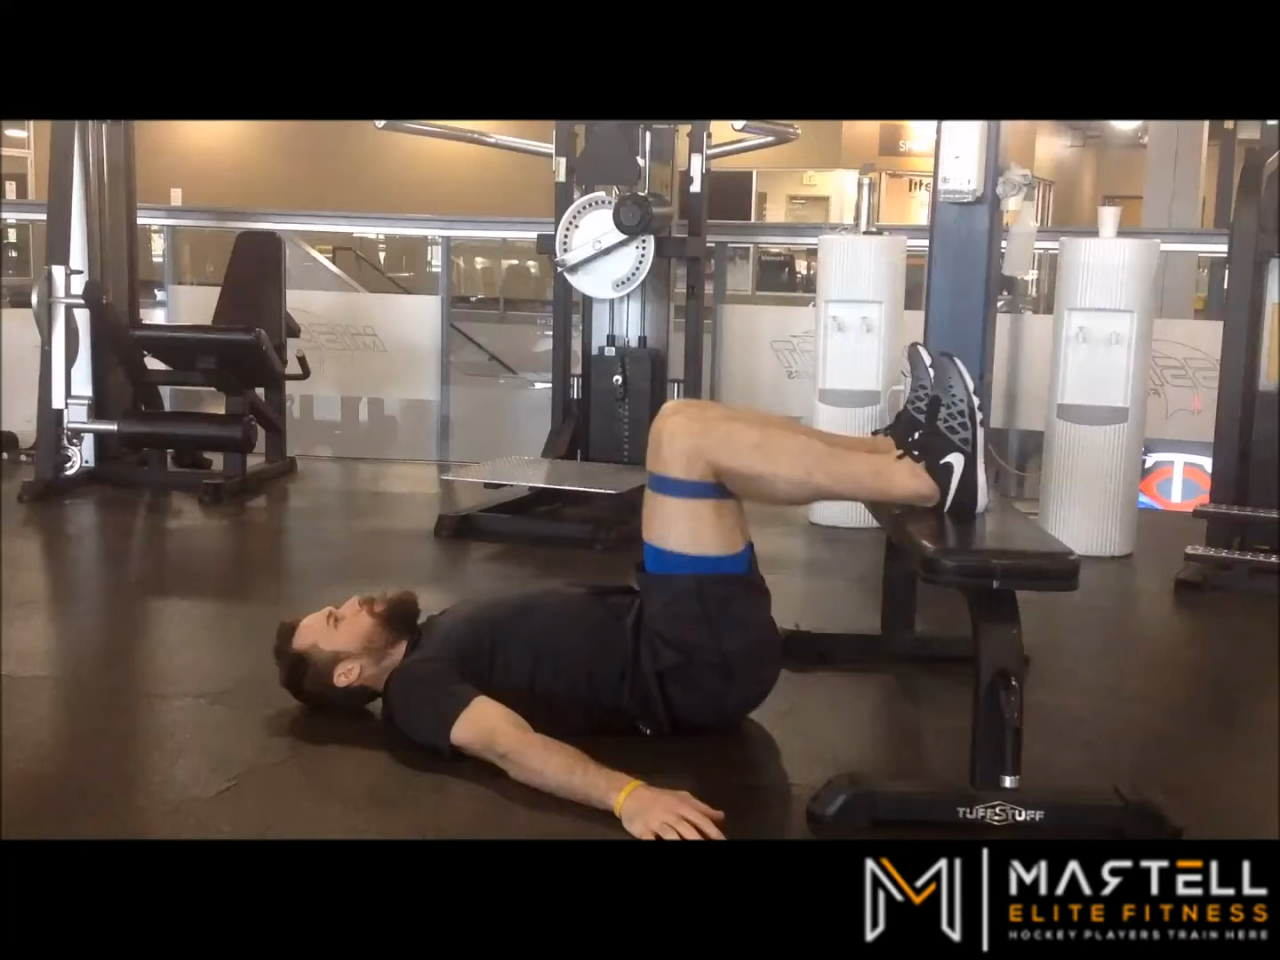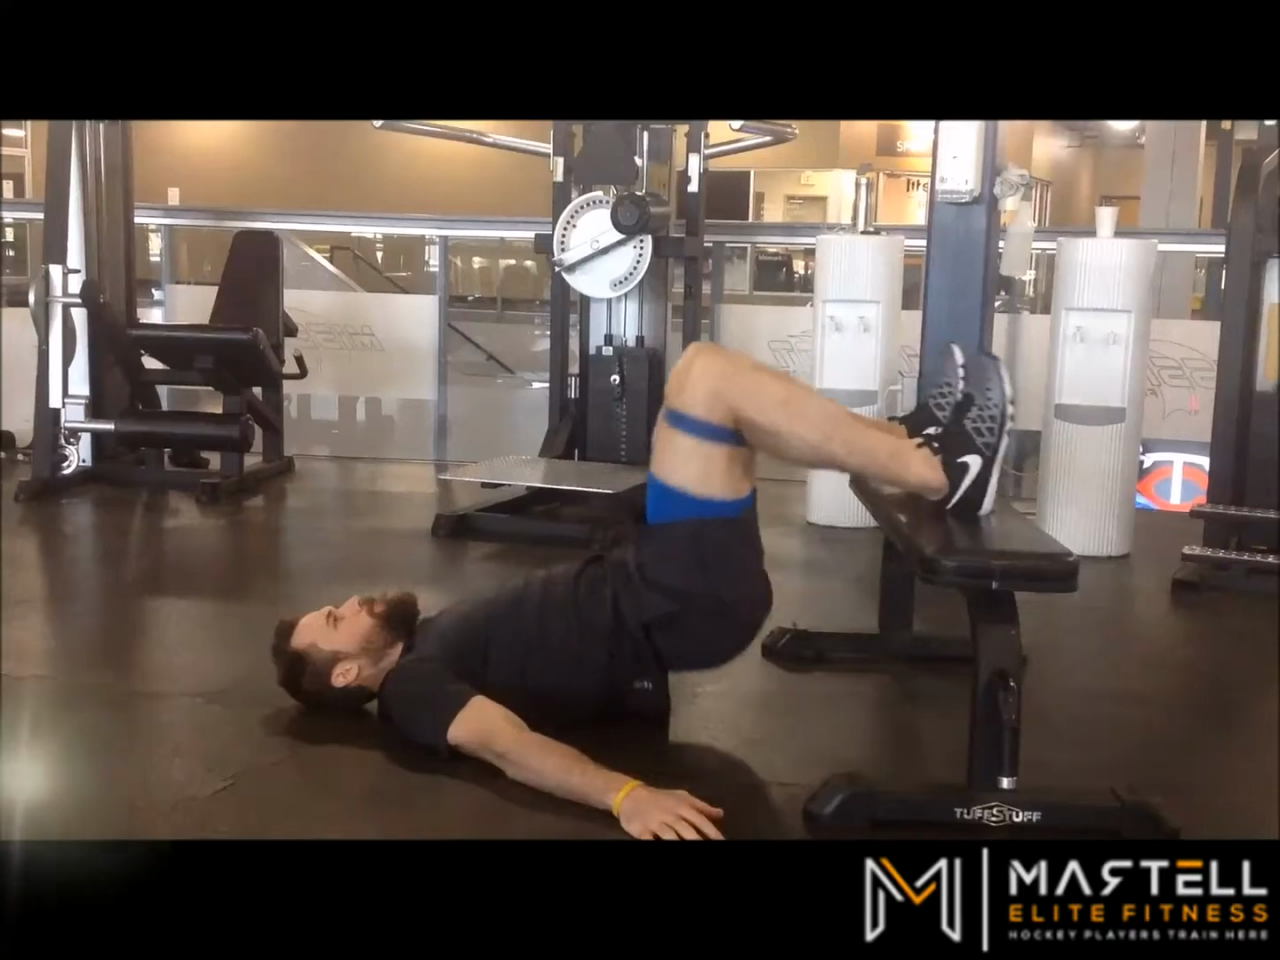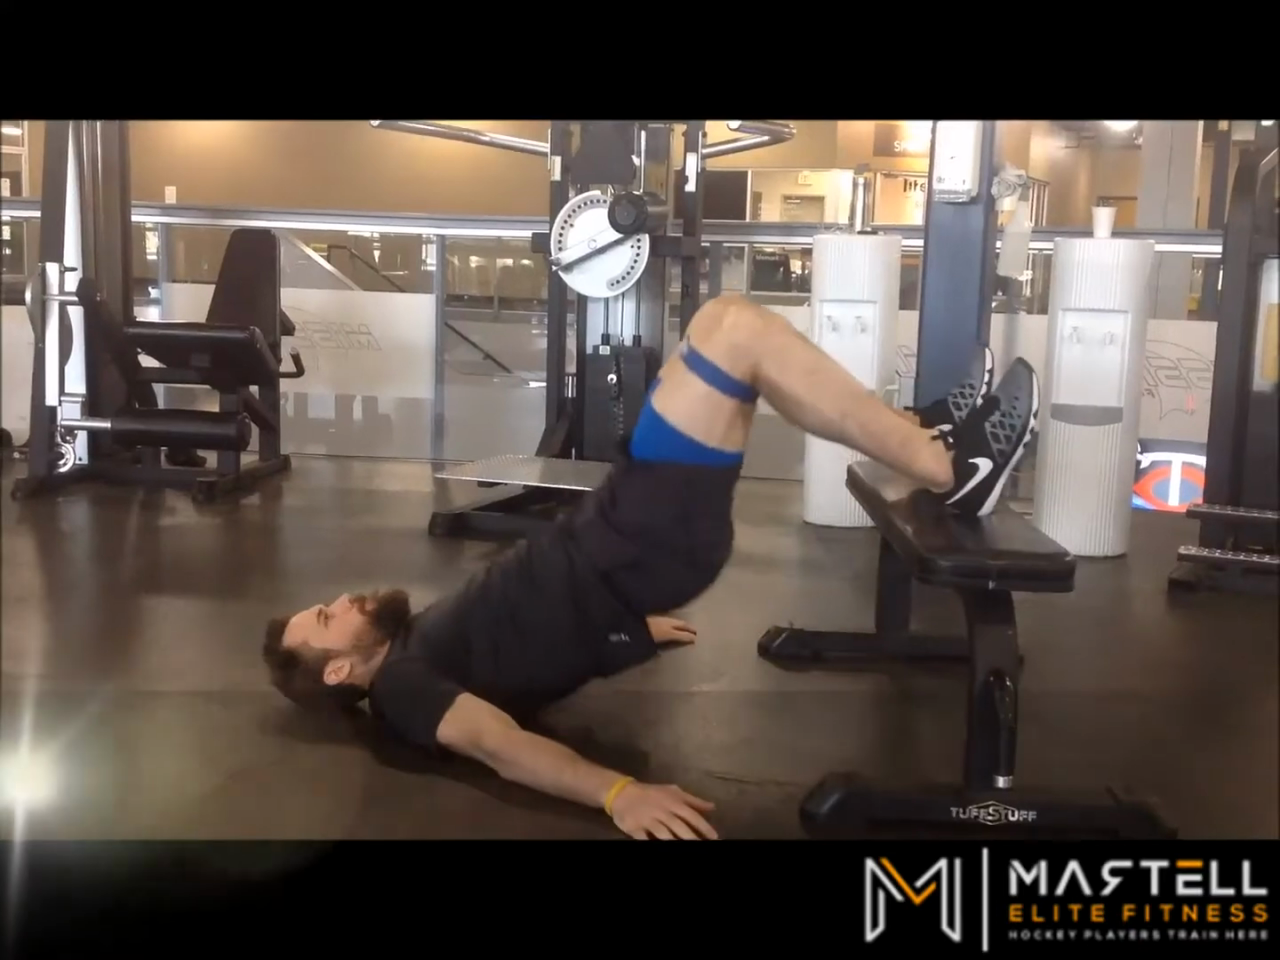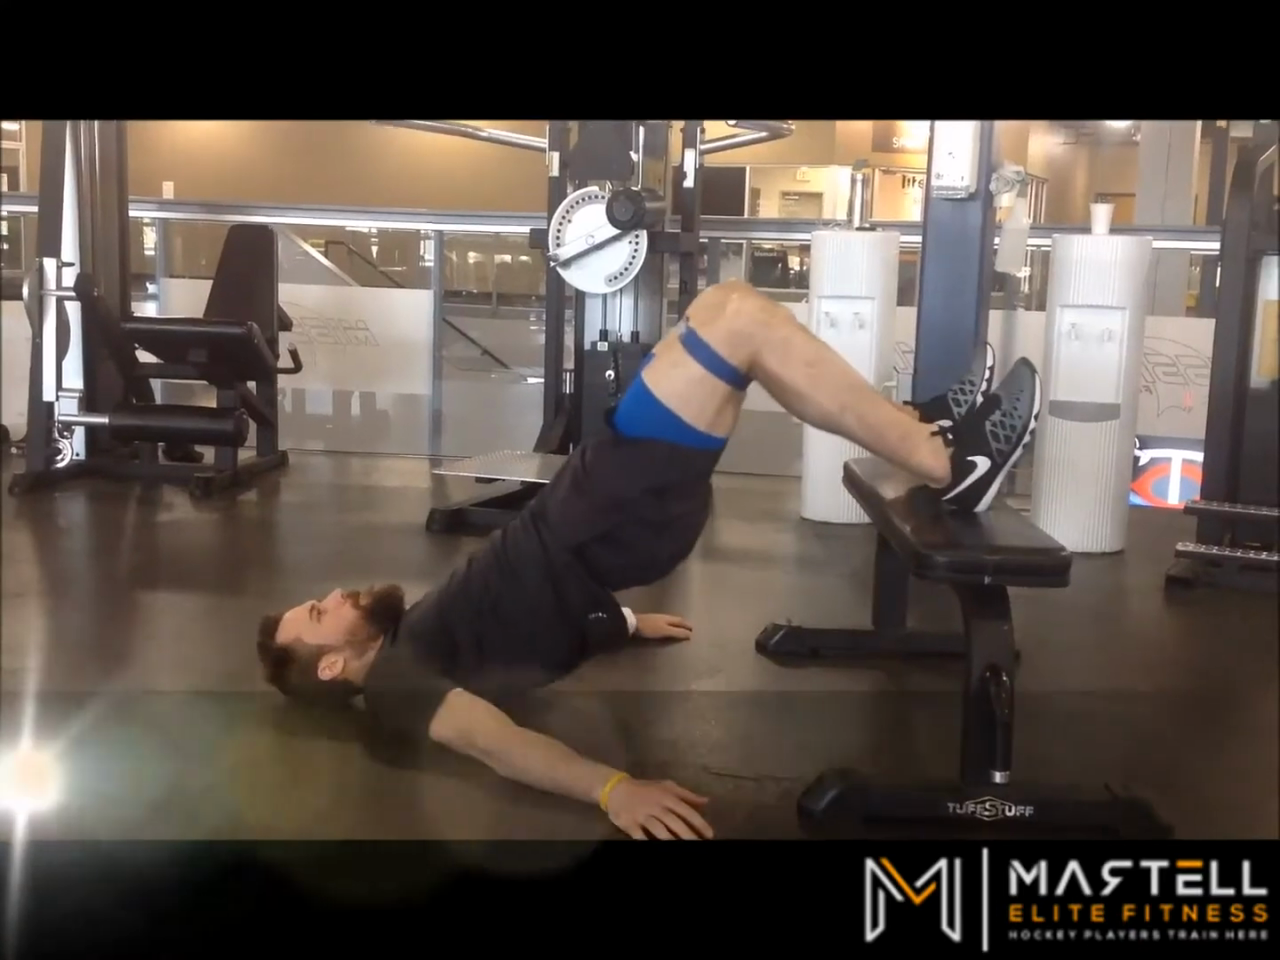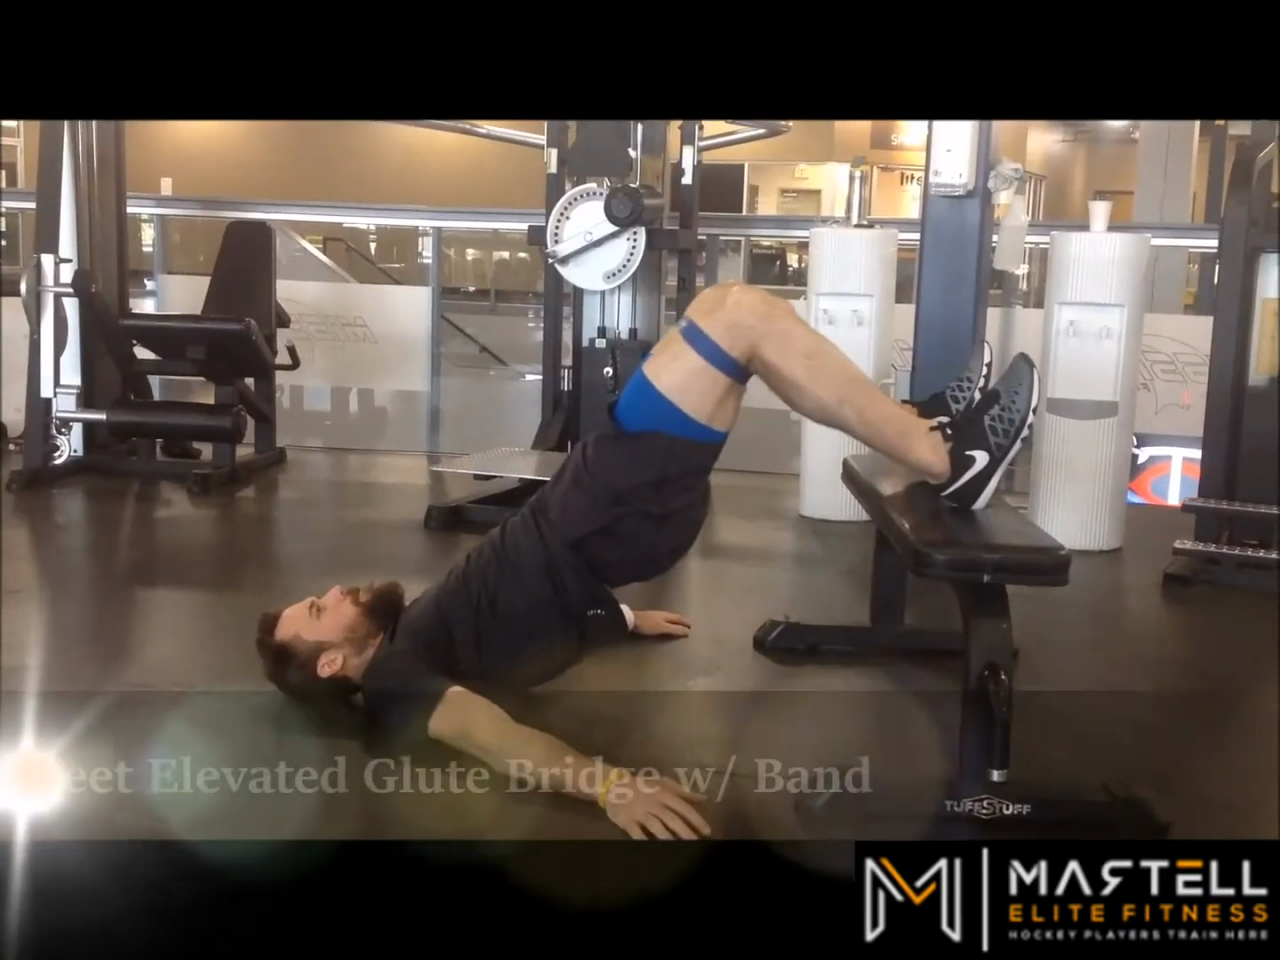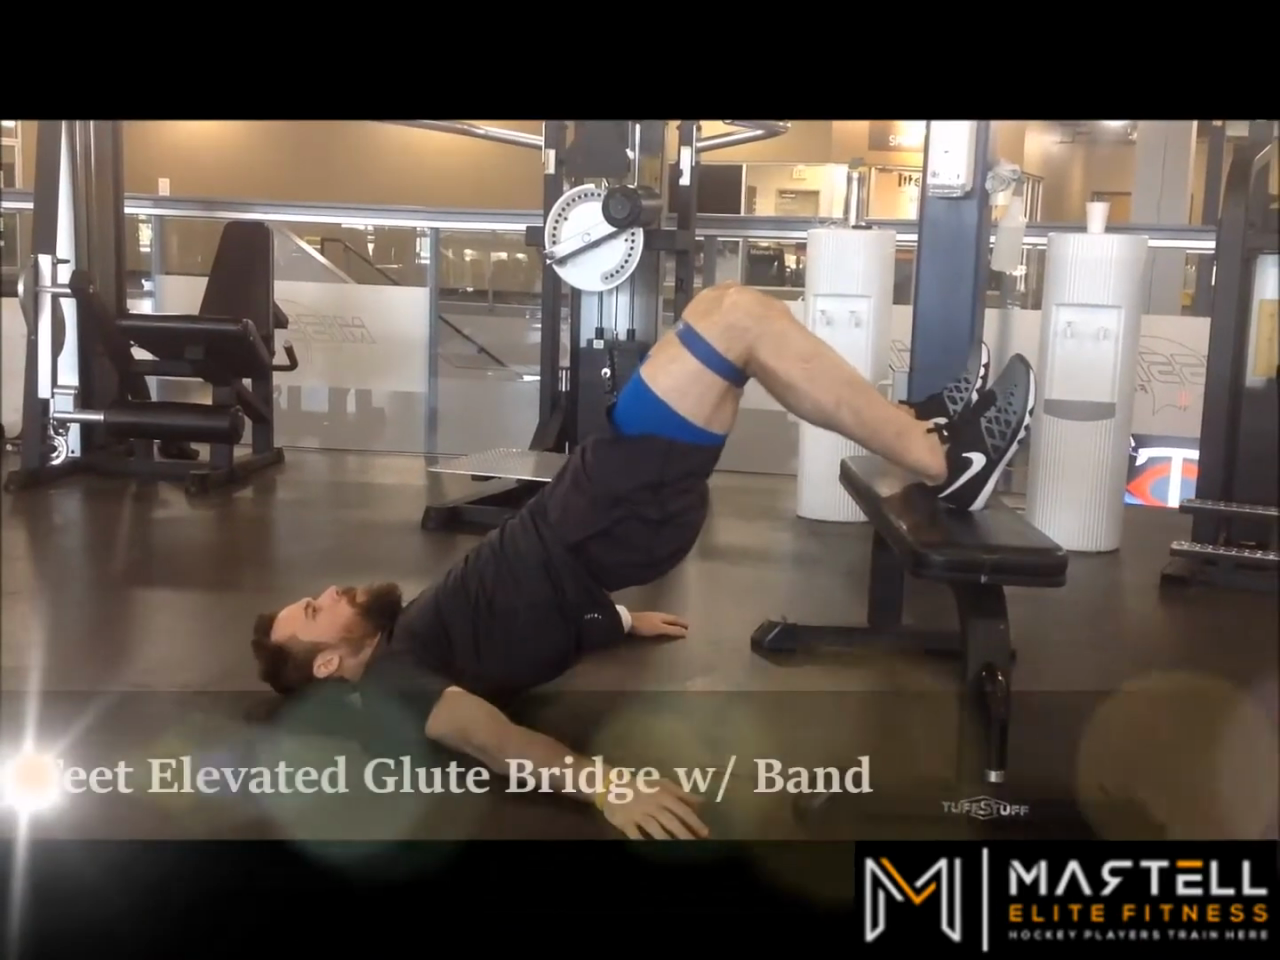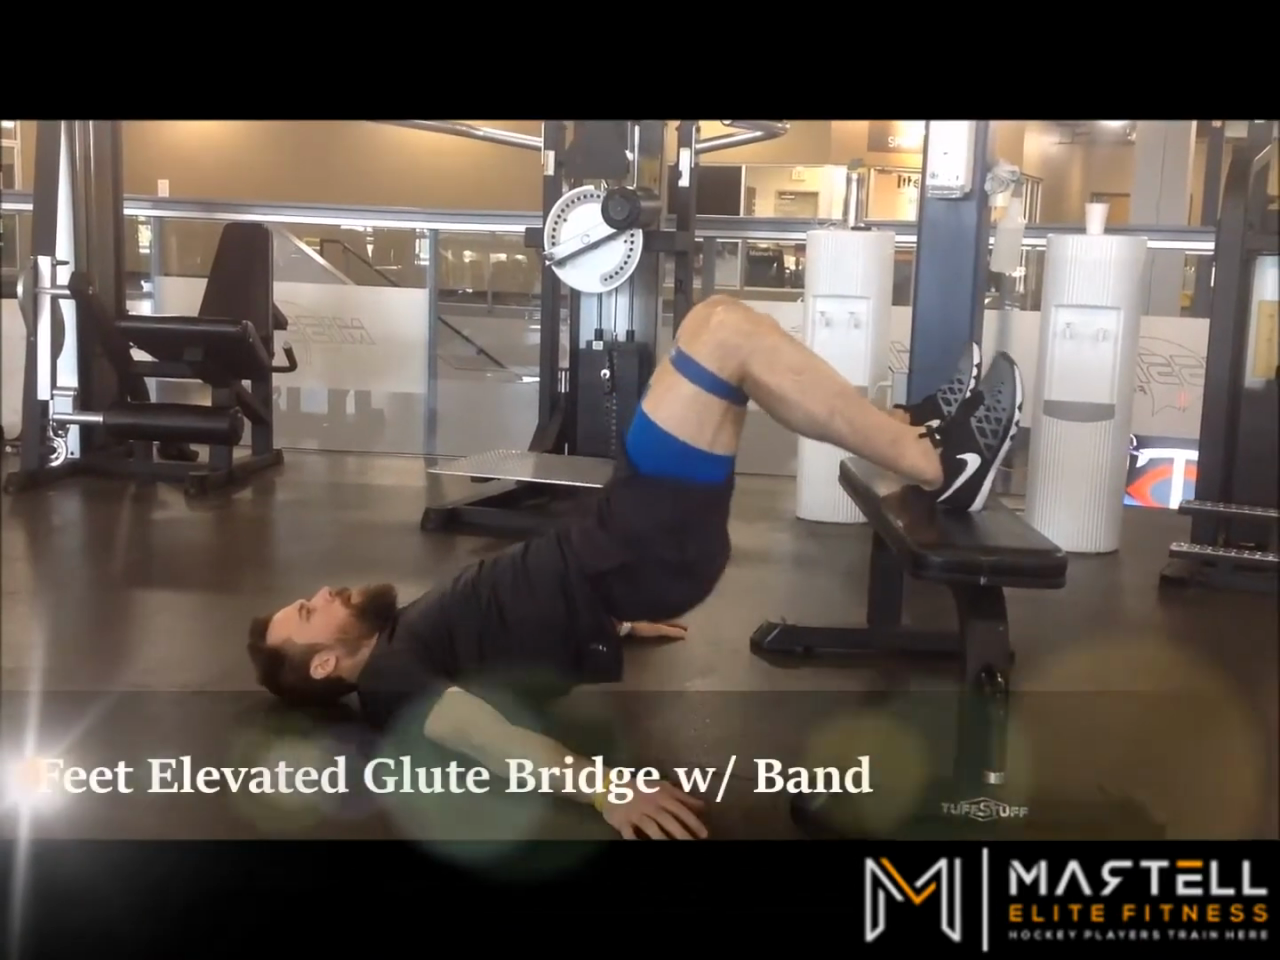
dt=0.3s
person 1, frame 1
left shoulder: (429, 641)
right shoulder: (416, 690)
right elbow: (513, 747)
right wrist: (627, 795)
left hip: (643, 634)
right hip: (694, 670)
left knee: (693, 437)
right knee: (685, 432)
left ankle: (901, 449)
right ankle: (935, 480)
person 1, frame 2
left shoulder: (428, 641)
right shoulder: (412, 691)
right elbow: (506, 746)
right wrist: (624, 795)
left hip: (635, 600)
right hip: (677, 614)
left knee: (711, 385)
right knee: (705, 376)
left ankle: (915, 443)
right ankle: (944, 474)
person 1, frame 3
left shoulder: (417, 641)
right shoulder: (399, 686)
right elbow: (496, 745)
right wrist: (618, 793)
left hip: (608, 545)
right hip: (636, 546)
left knee: (728, 323)
right knee: (738, 332)
left ankle: (927, 436)
right ankle: (952, 469)
person 1, frame 4
left shoulder: (411, 637)
right shoulder: (395, 682)
right elbow: (491, 741)
right wrist: (613, 789)
left hip: (588, 520)
right hip: (614, 519)
left knee: (730, 308)
right knee: (740, 321)
left ankle: (924, 431)
right ankle: (946, 464)
person 1, frame 5
left shoulder: (407, 636)
right shoulder: (393, 681)
right elbow: (490, 736)
right wrist: (605, 783)
left hip: (587, 520)
right hip: (615, 514)
left knee: (734, 314)
right knee: (738, 311)
left ankle: (923, 426)
right ankle: (946, 459)
person 1, frame 6
left shoulder: (406, 638)
right shoulder: (391, 679)
right elbow: (489, 738)
right wrist: (604, 784)
left hip: (588, 524)
right hip: (618, 517)
left knee: (733, 314)
right knee: (735, 314)
left ankle: (921, 429)
right ankle: (943, 461)
person 1, frame 7
left shoulder: (403, 634)
right shoulder: (391, 681)
right elbow: (485, 737)
right wrist: (600, 786)
left hip: (608, 555)
right hip: (641, 553)
left knee: (721, 334)
right knee: (721, 329)
left ankle: (916, 429)
right ankle: (939, 465)
